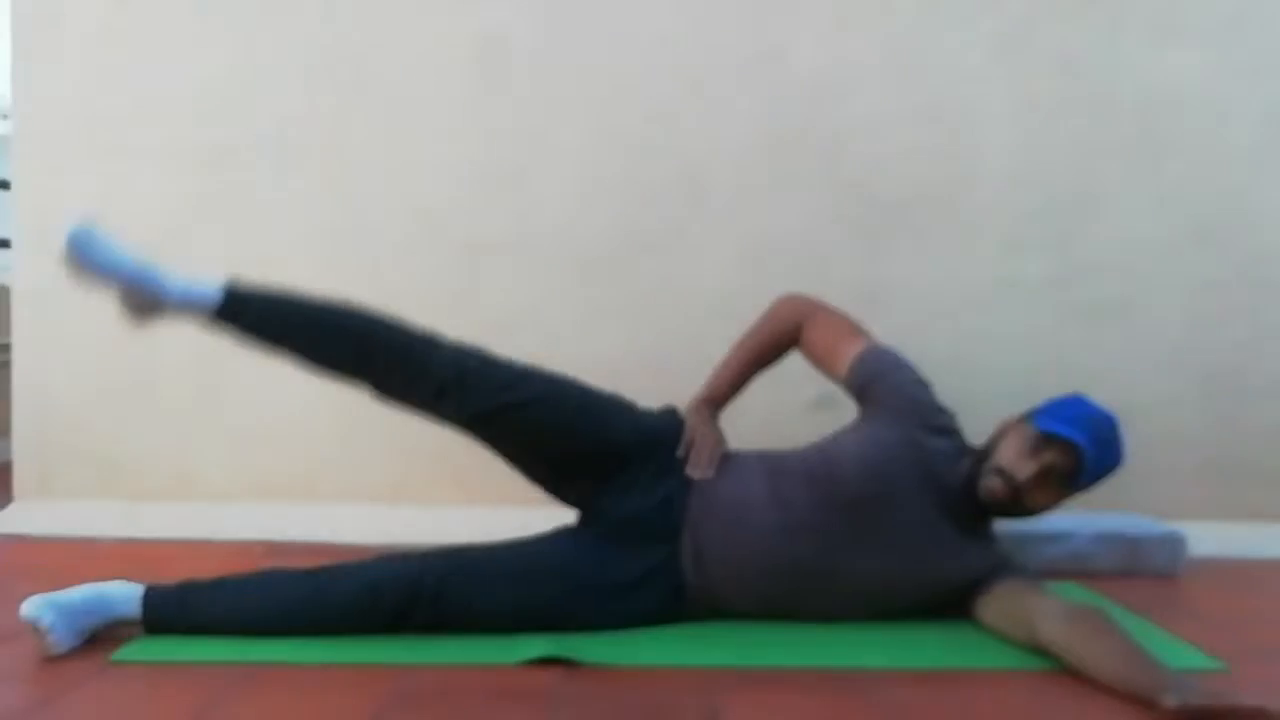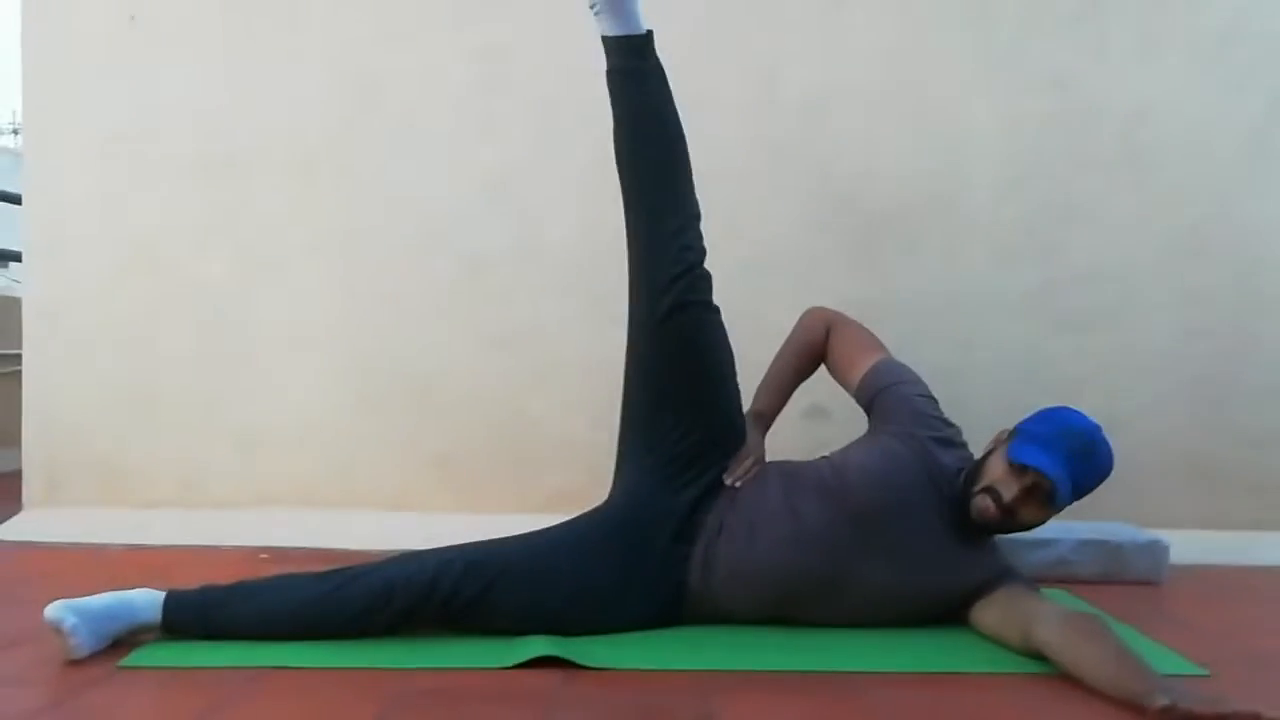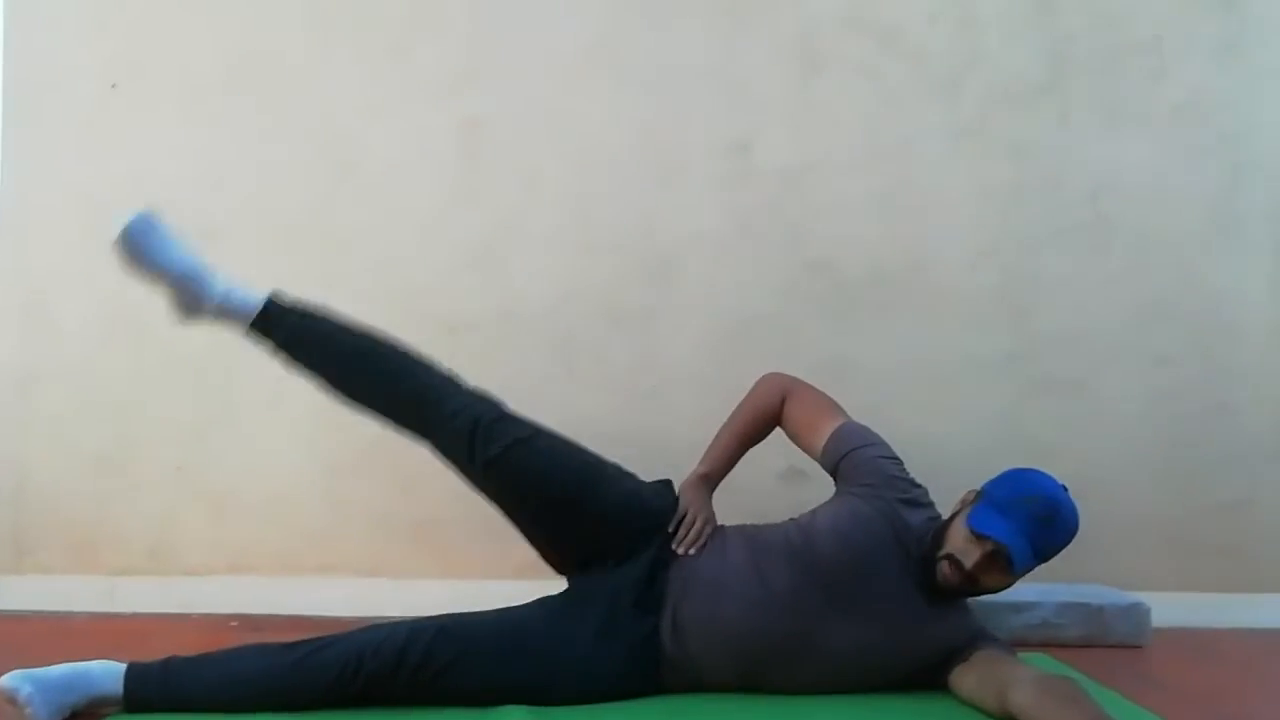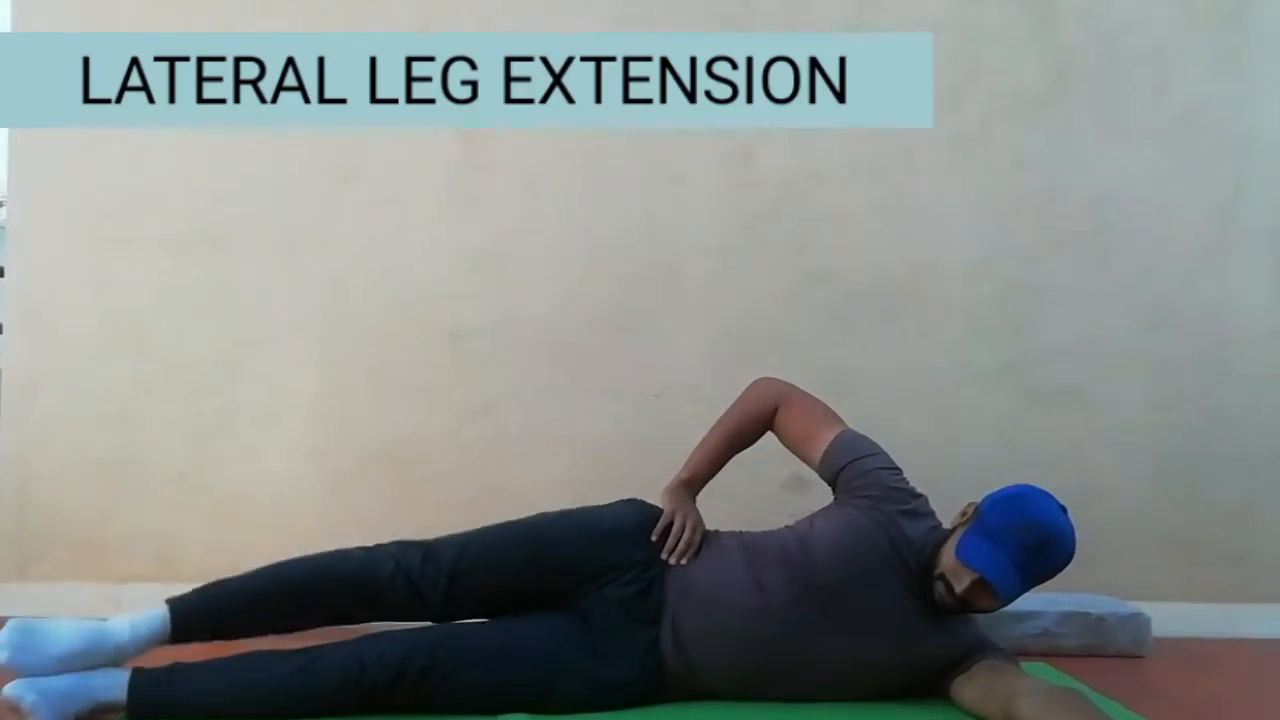
dt=0.5s
person 1, frame 1
left shoulder: (969, 566)
right shoulder: (920, 418)
right elbow: (800, 310)
right wrist: (709, 404)
left hip: (649, 579)
right hip: (652, 468)
left knee: (412, 593)
right knee: (450, 379)
left ankle: (128, 601)
right ankle: (189, 292)
person 1, frame 2
left shoulder: (984, 572)
right shoulder: (934, 442)
right elbow: (823, 323)
right wrist: (759, 429)
left hip: (663, 584)
right hip: (689, 486)
left knee: (444, 587)
right knee: (672, 280)
left ankle: (154, 607)
person 1, frame 3
right shoulder: (892, 498)
right elbow: (784, 387)
right wrist: (701, 479)
right hip: (650, 553)
right knee: (483, 436)
right ankle: (234, 299)
person 1, frame 4
right shoulder: (889, 500)
right elbow: (776, 394)
right wrist: (684, 485)
right hip: (632, 558)
right knee: (409, 577)
right ankle: (133, 631)
